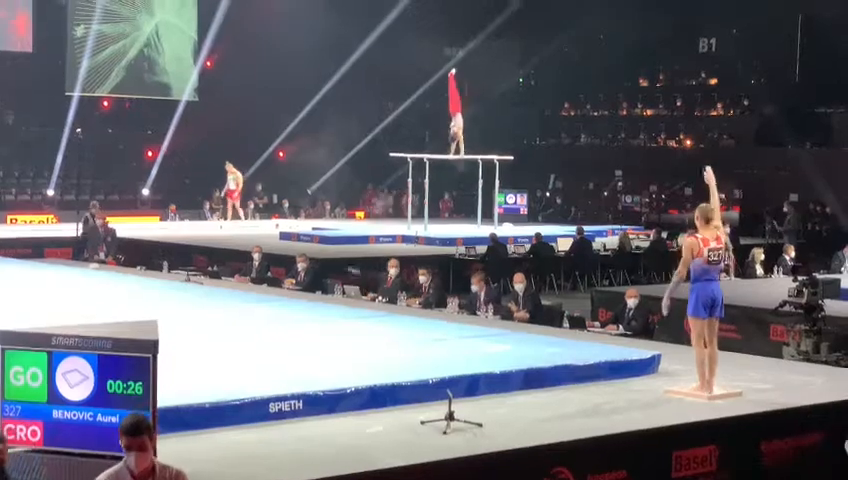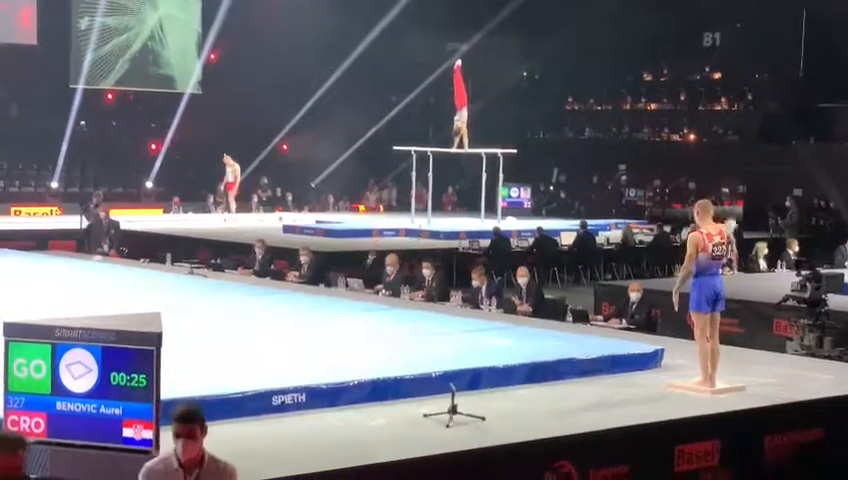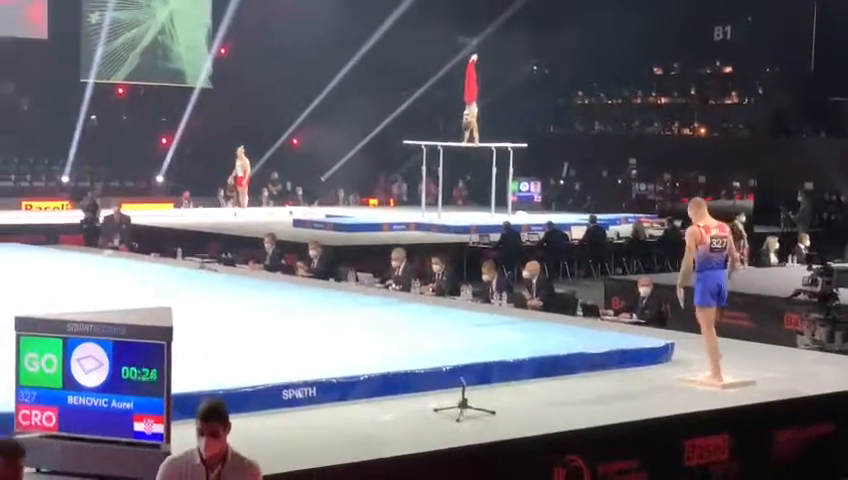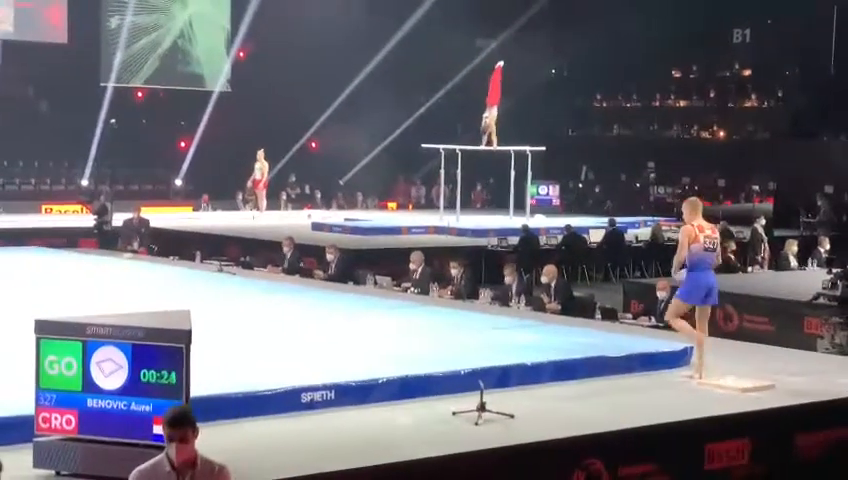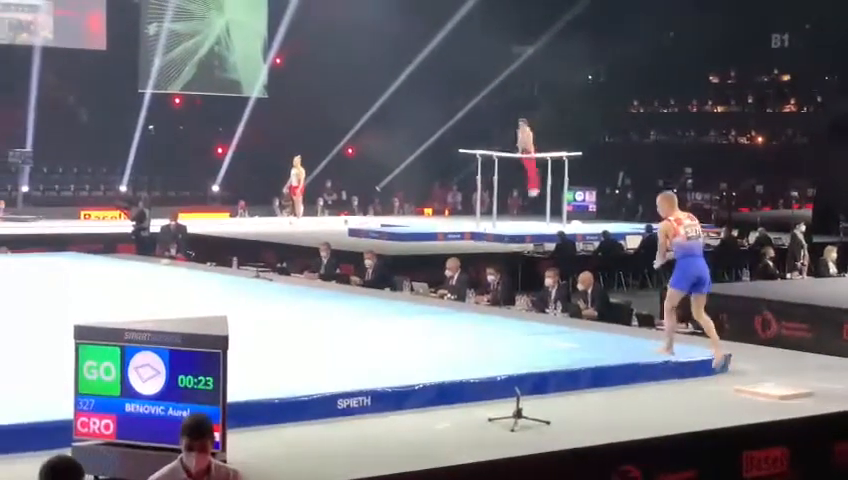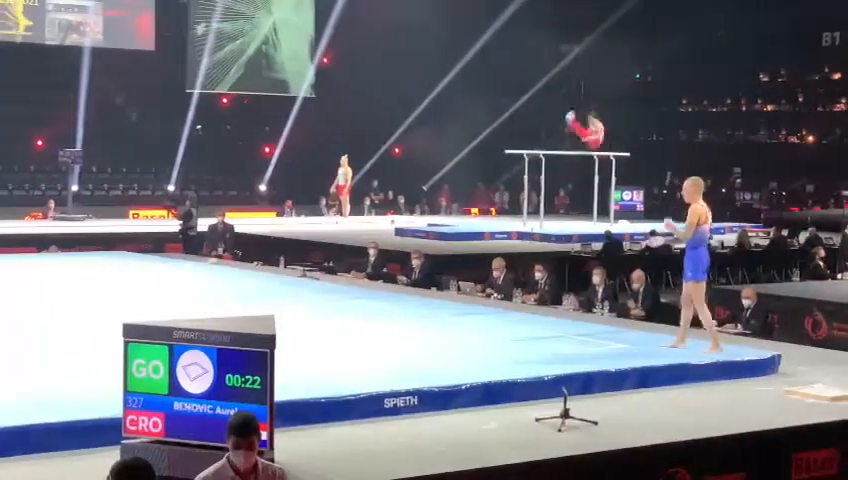
dt=0.7s
person 1, frame 1
left shoulder: (691, 242)
right shoulder: (719, 234)
left elbow: (681, 273)
right elbow: (715, 208)
left wrist: (667, 295)
right wrist: (712, 183)
left hip: (700, 291)
right hip: (716, 289)
left knee: (698, 341)
right knee: (712, 341)
left ankle: (701, 385)
right ankle: (710, 384)
person 1, frame 2
left shoulder: (695, 236)
right shoulder: (722, 231)
left elbow: (688, 268)
left wrist: (675, 289)
left hip: (702, 285)
right hip: (718, 283)
left knee: (701, 335)
right knee: (713, 335)
left ankle: (704, 379)
right ankle: (712, 378)
person 1, frame 3
left shoulder: (694, 230)
right shoulder: (724, 228)
left elbow: (688, 262)
right elbow: (734, 258)
left wrist: (679, 285)
left hip: (705, 278)
right hip: (721, 277)
left knee: (708, 328)
right knee: (703, 317)
left ankle: (716, 374)
right ankle: (715, 354)
person 1, frame 4
left shoulder: (687, 229)
right shoulder: (714, 230)
left elbow: (680, 256)
right elbow: (717, 259)
left wrist: (675, 271)
left hip: (695, 278)
right hip: (710, 278)
left knee: (671, 316)
right knee: (701, 327)
left ankle: (699, 341)
right ankle: (698, 370)
person 1, frame 5
left shoulder: (666, 225)
right shoulder: (693, 219)
left elbow: (662, 254)
left wrist: (658, 263)
left hip: (684, 267)
right hip: (701, 265)
left knee: (669, 307)
right knee: (700, 314)
left ankle: (668, 348)
right ankle: (716, 348)
person 1, frame 6
left shoulder: (695, 209)
right shoulder: (703, 208)
left elbow: (686, 235)
left wrist: (671, 227)
left hip: (695, 256)
right hip: (697, 255)
left knee: (699, 304)
right knee: (686, 300)
left ankle: (715, 343)
right ankle: (681, 339)
